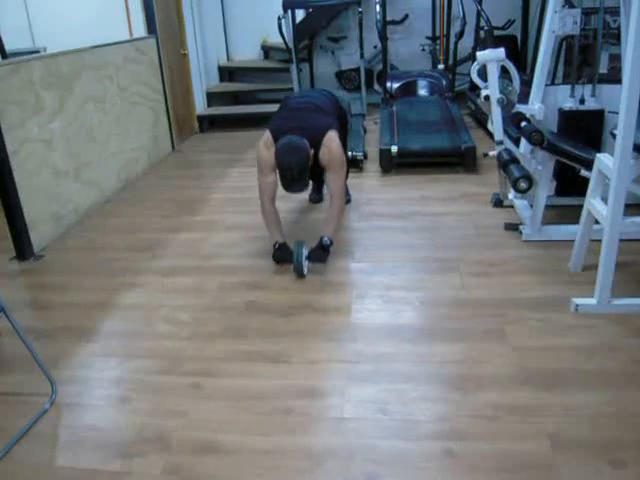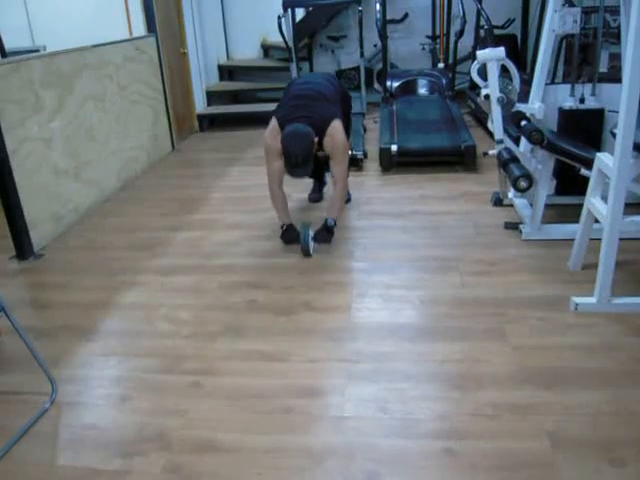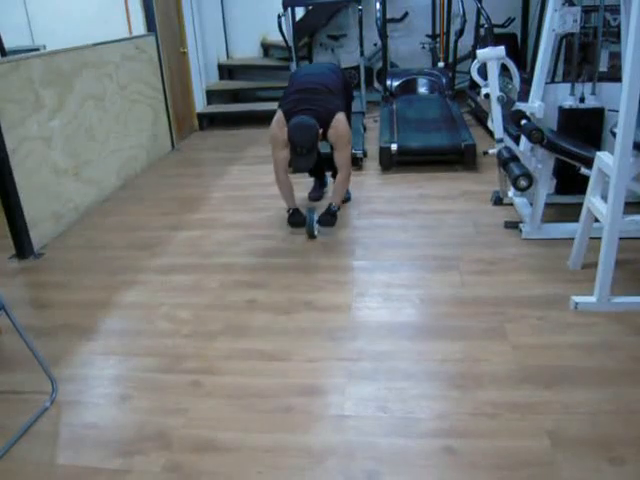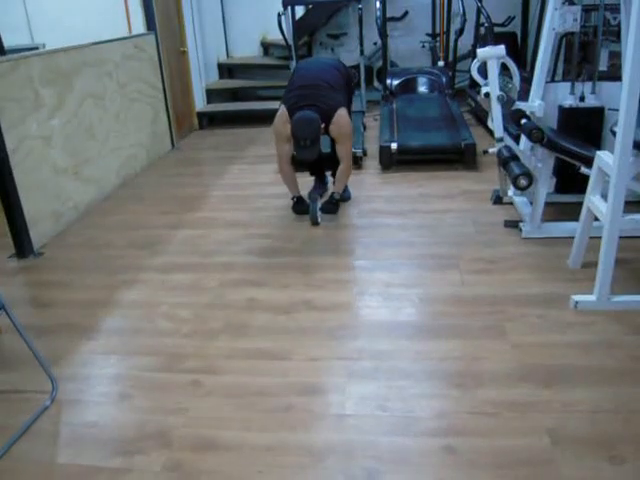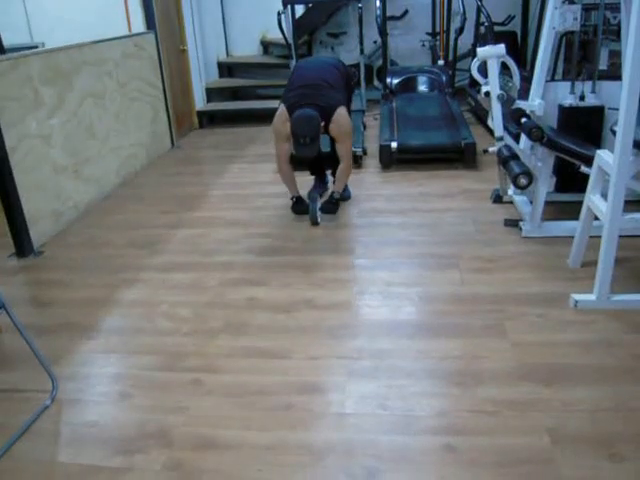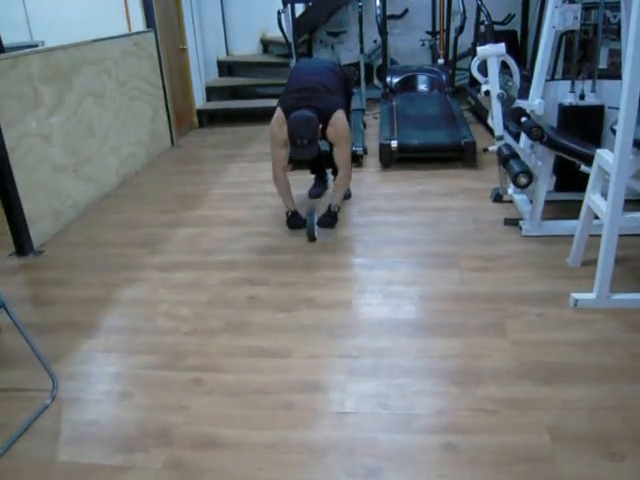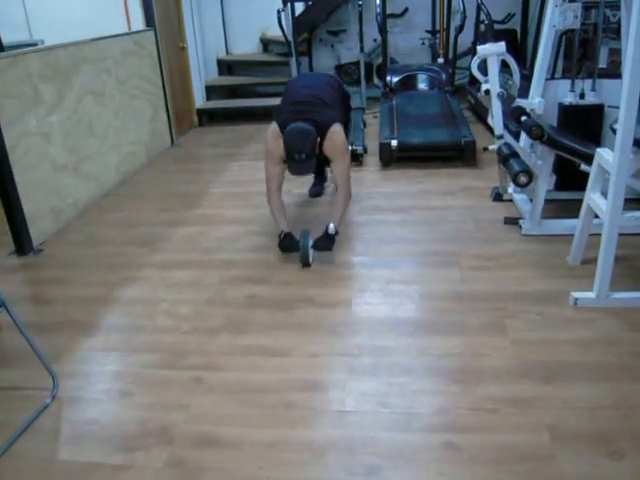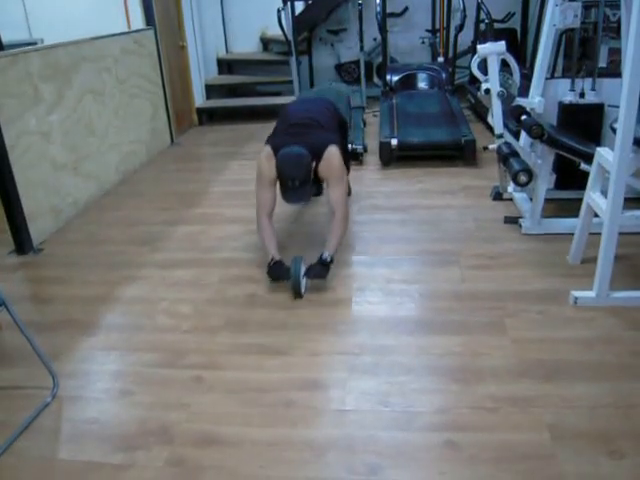
dt=0.2s
person 1, frame 1
left shoulder: (330, 146)
right shoulder: (267, 147)
left elbow: (337, 199)
right elbow: (267, 201)
left wrist: (325, 243)
right wrist: (279, 244)
left hip: (331, 103)
left knee: (340, 167)
left ankle: (341, 183)
right ankle: (317, 182)
person 1, frame 2
left shoulder: (334, 134)
right shoulder: (273, 135)
left elbow: (340, 184)
right elbow: (275, 185)
left wrist: (329, 225)
right wrist: (286, 225)
left hip: (335, 88)
left knee: (341, 154)
right ankle: (318, 180)
person 1, frame 3
left shoulder: (337, 125)
right shoulder: (279, 126)
left elbow: (344, 171)
right elbow: (281, 172)
left wrist: (333, 209)
right wrist: (292, 209)
left knee: (342, 145)
right ankle: (319, 179)
person 1, frame 4
left shoulder: (339, 120)
right shoulder: (282, 121)
left elbow: (346, 161)
right elbow: (284, 163)
left wrist: (335, 197)
right wrist: (297, 198)
left knee: (340, 141)
right knee: (306, 152)
left ankle: (338, 180)
right ankle: (319, 178)
person 1, frame 5
left shoulder: (339, 119)
right shoulder: (282, 119)
left elbow: (346, 161)
right elbow: (283, 162)
left wrist: (334, 197)
right wrist: (296, 198)
left knee: (339, 139)
right knee: (307, 148)
left ankle: (338, 180)
right ankle: (320, 178)
person 1, frame 6
left shoulder: (336, 122)
right shoulder: (279, 123)
left elbow: (345, 169)
right elbow: (279, 171)
left wrist: (333, 209)
right wrist: (291, 211)
left hip: (336, 73)
left knee: (341, 143)
left ankle: (335, 179)
right ankle: (320, 176)
person 1, frame 7
left shoulder: (334, 136)
right shoulder: (275, 137)
left elbow: (343, 188)
right elbow: (273, 190)
left wrist: (330, 231)
right wrist: (284, 233)
left hip: (333, 86)
left knee: (341, 158)
right knee: (315, 166)
right ankle: (319, 174)
person 1, frame 8
left shoulder: (330, 157)
right shoulder: (268, 159)
left elbow: (340, 213)
right elbow: (263, 215)
left wrist: (325, 259)
right wrist: (274, 260)
left hip: (329, 109)
right hip: (292, 111)
left knee: (341, 173)
left ankle: (341, 180)
right ankle: (317, 181)
